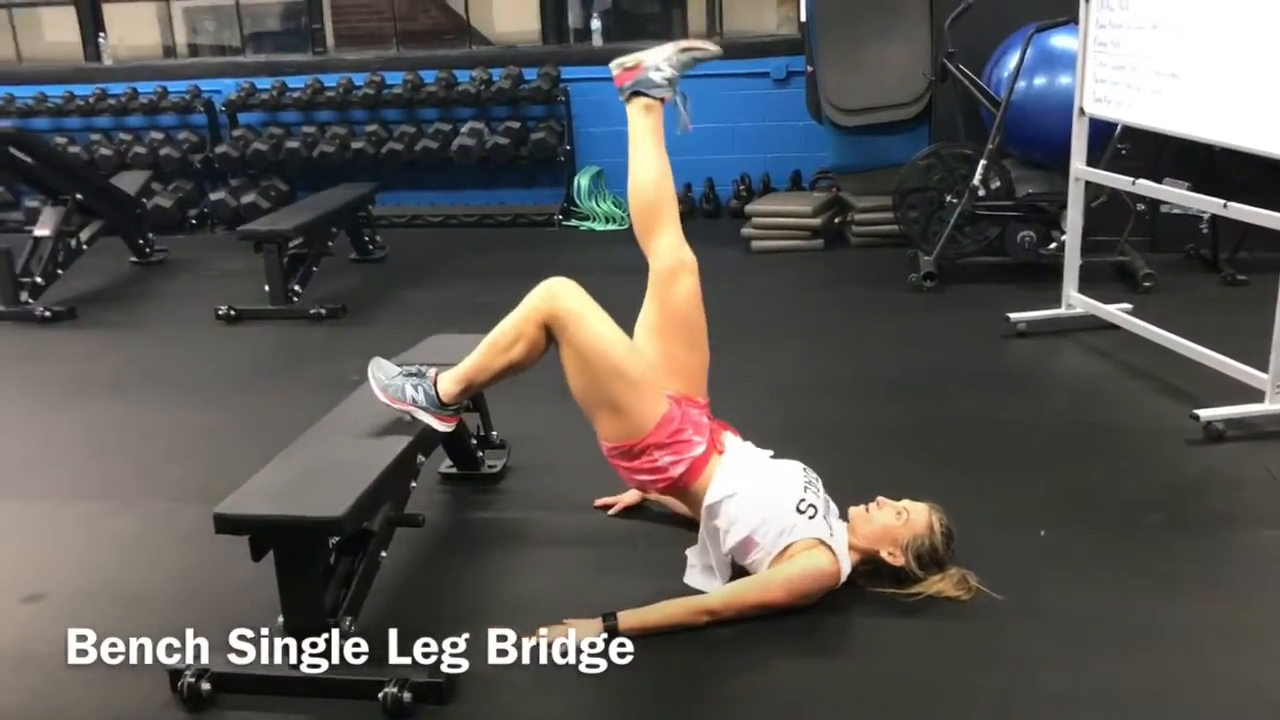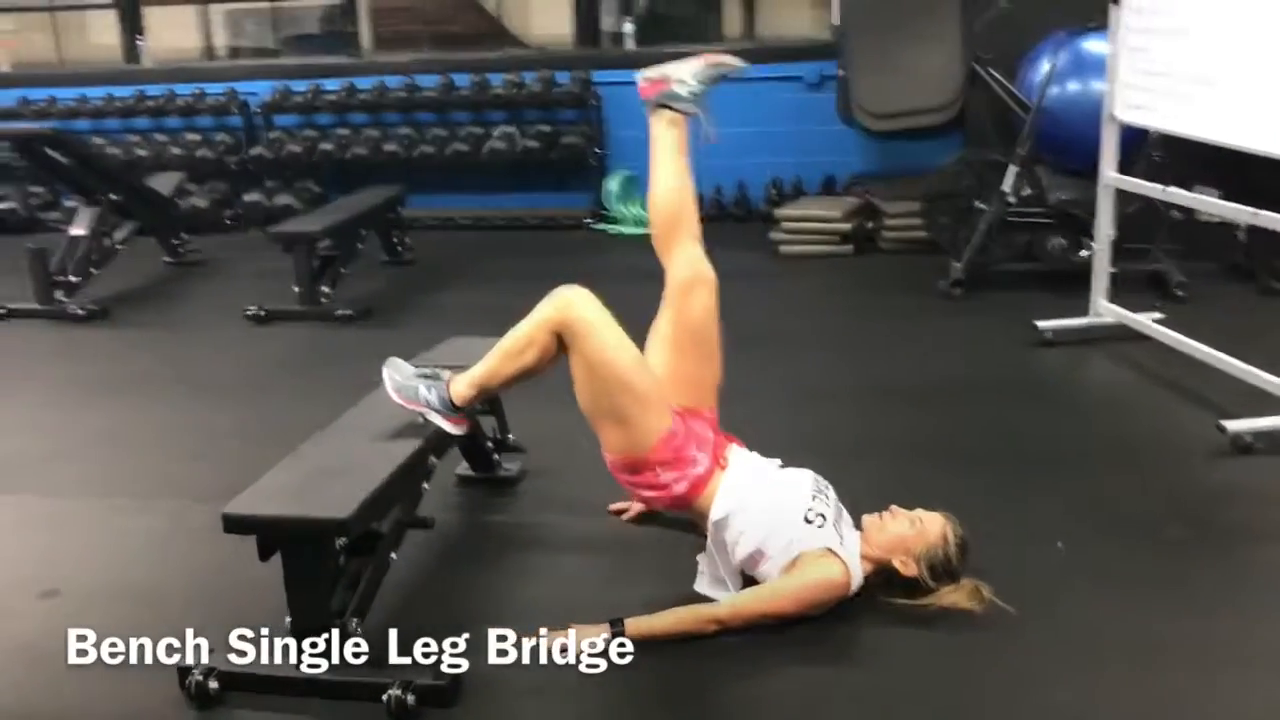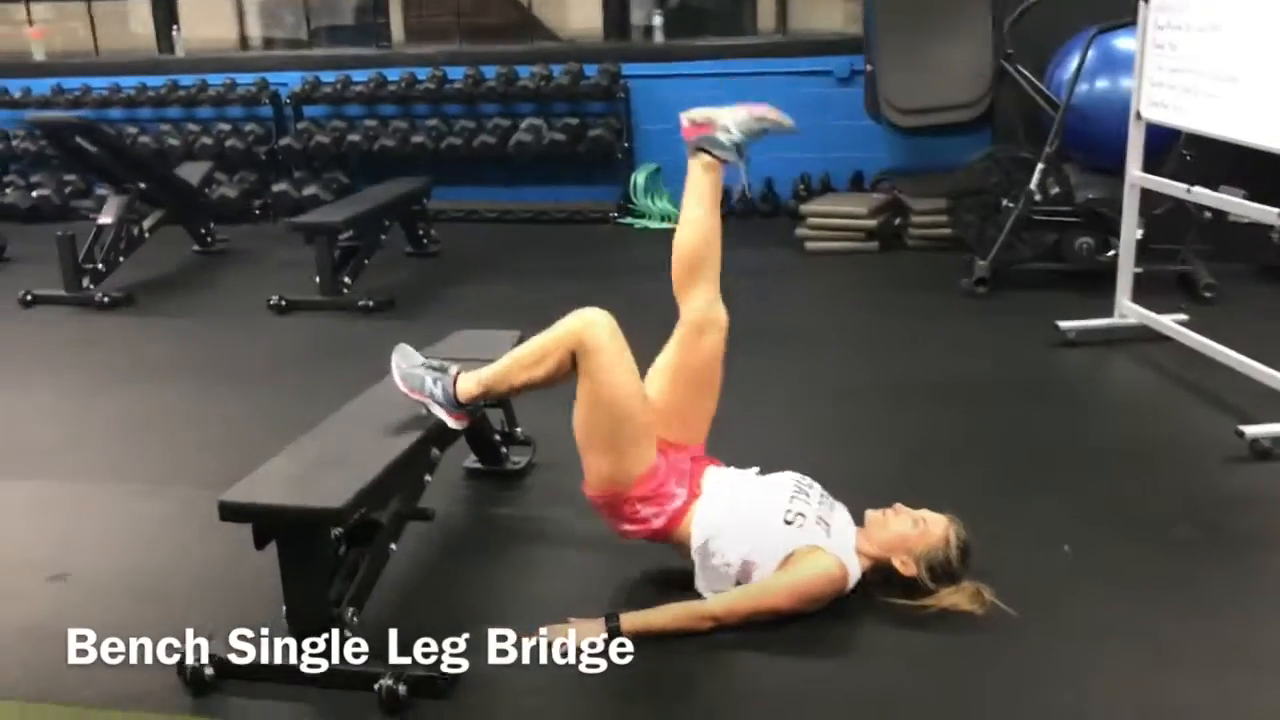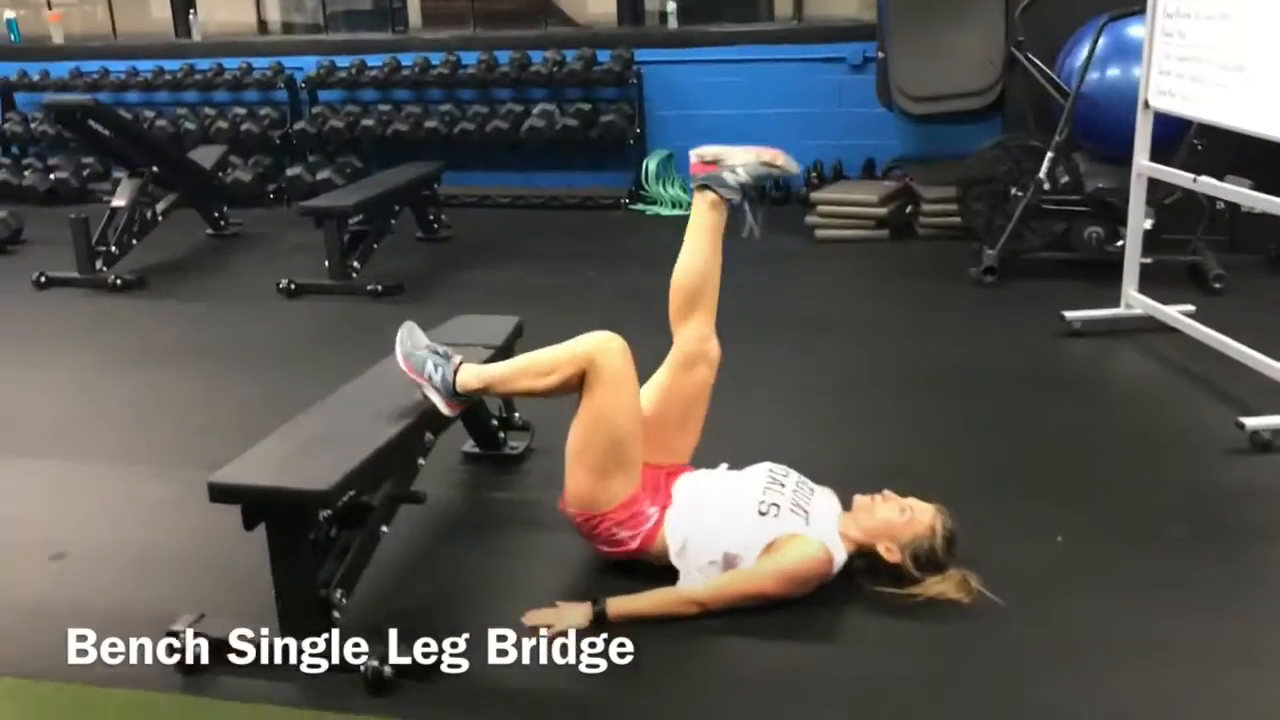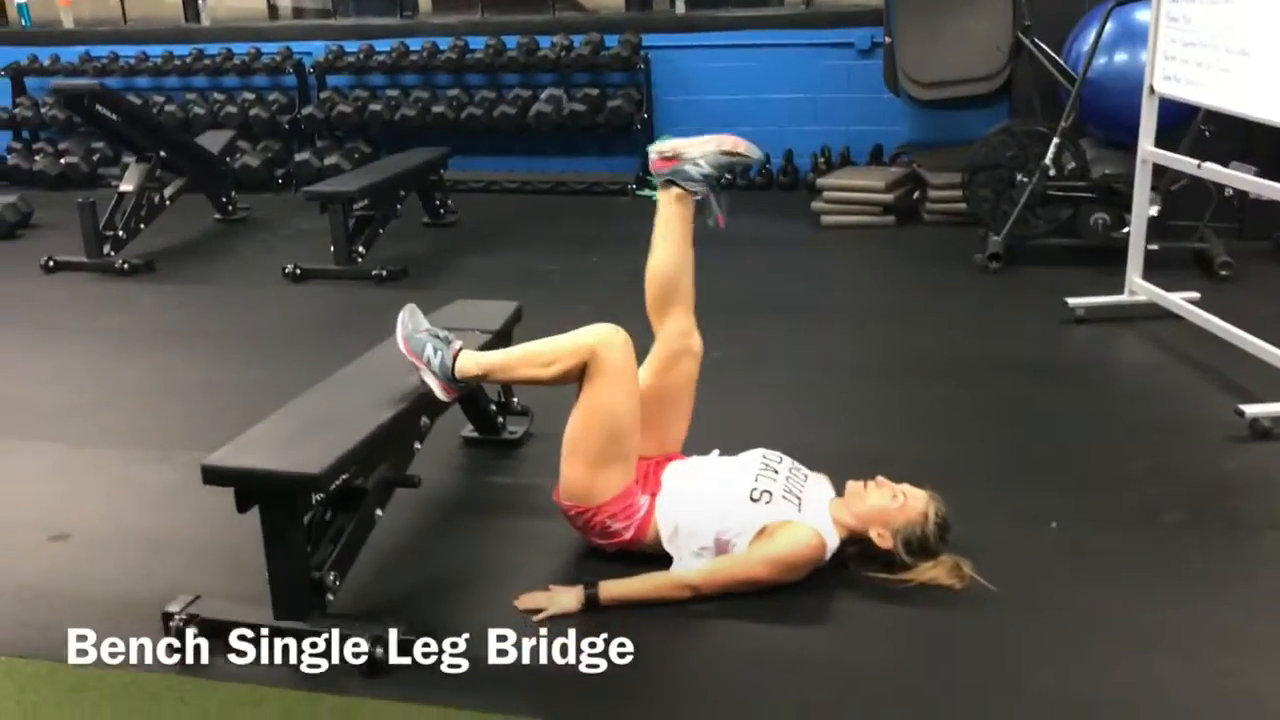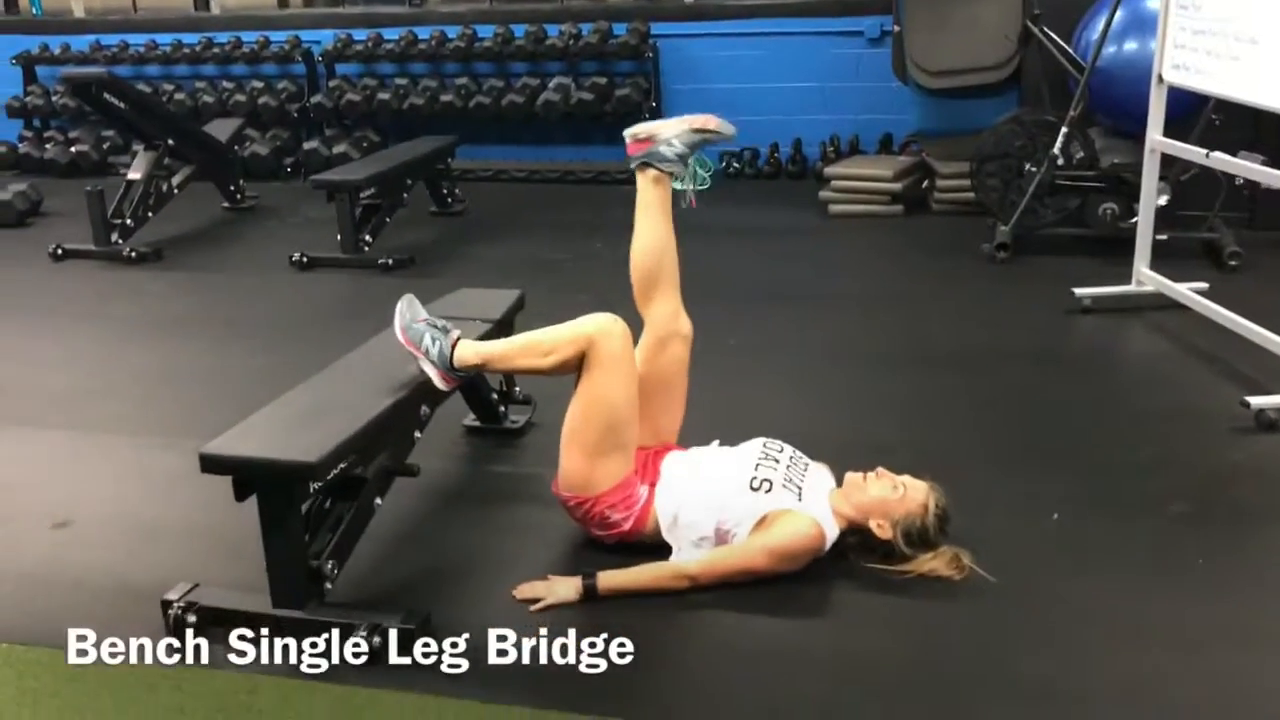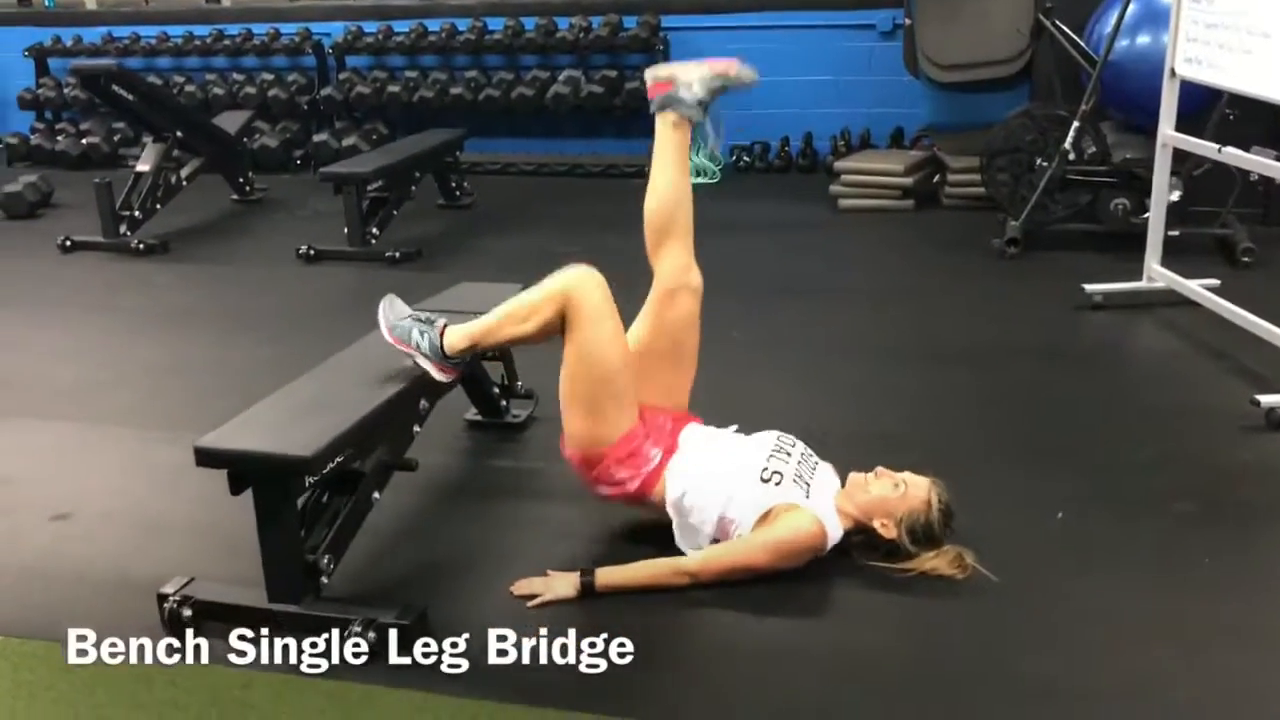
dt=0.2s
person 1, frame 1
left shoulder: (823, 566)
right shoulder: (827, 526)
left elbow: (710, 609)
left wrist: (605, 625)
left hip: (665, 446)
right hip: (681, 432)
left knee: (558, 297)
right knee: (673, 262)
left ankle: (442, 394)
person 1, frame 2
left shoulder: (834, 577)
right shoulder: (837, 531)
left elbow: (719, 617)
left wrist: (614, 632)
left hip: (672, 465)
right hip: (693, 449)
left knee: (571, 306)
right knee: (692, 277)
left ankle: (454, 398)
person 1, frame 3
left shoulder: (831, 573)
right shoulder: (837, 525)
left elbow: (718, 614)
left wrist: (611, 628)
left hip: (649, 499)
right hip: (678, 474)
left knee: (593, 327)
left ankle: (459, 395)
person 1, frame 4
left shoulder: (815, 558)
right shoulder: (827, 509)
left elbow: (701, 599)
left wrist: (596, 612)
left hip: (624, 518)
right hip: (658, 486)
left knee: (605, 349)
left ankle: (459, 381)
person 1, frame 5
left shoulder: (807, 545)
right shoulder: (820, 494)
left elbow: (693, 585)
left wrist: (587, 597)
left hip: (618, 510)
right hip: (651, 478)
left knee: (609, 342)
left ankle: (458, 368)
person 1, frame 6
left shoulder: (806, 535)
right shoulder: (821, 487)
left elbow: (692, 573)
left wrist: (586, 587)
left hip: (617, 500)
right hip: (652, 469)
left knee: (606, 332)
left ankle: (456, 358)
person 1, frame 7
left shoulder: (811, 535)
right shoulder: (824, 489)
left elbow: (693, 569)
left wrist: (583, 582)
left hip: (631, 458)
right hip: (662, 439)
left knee: (580, 284)
left ankle: (448, 347)
